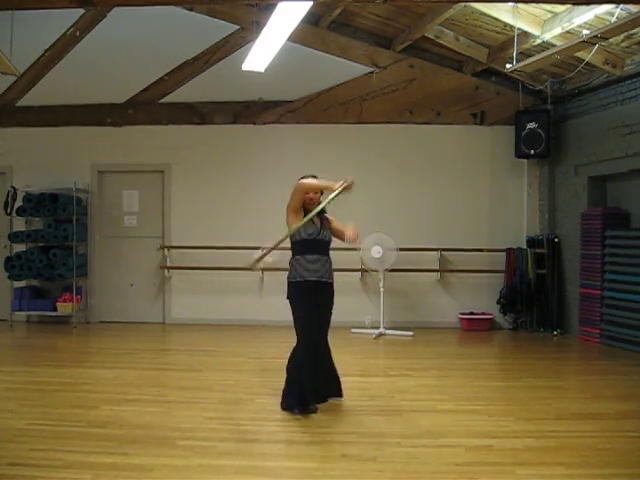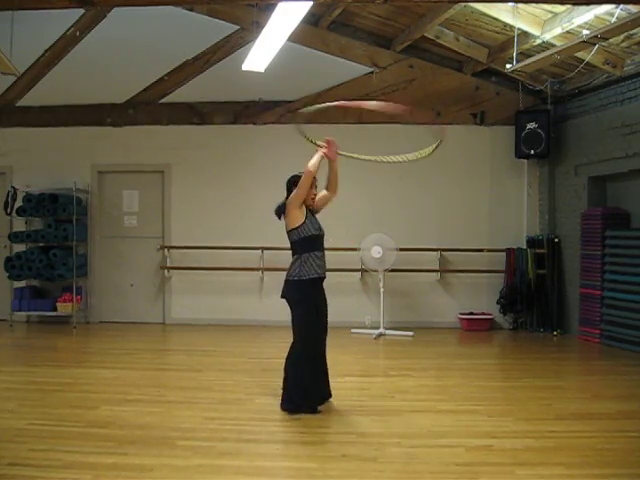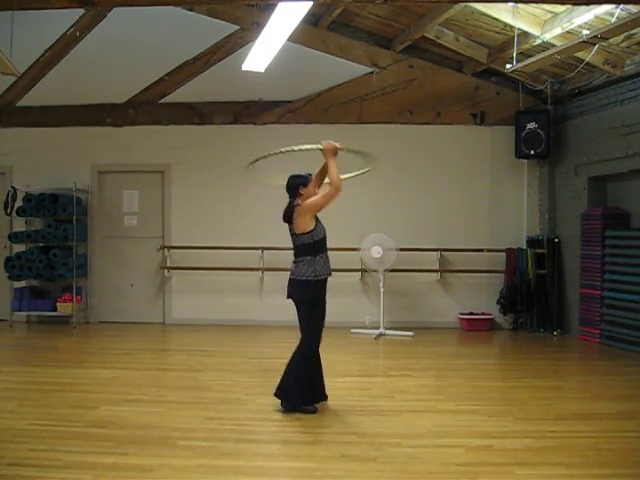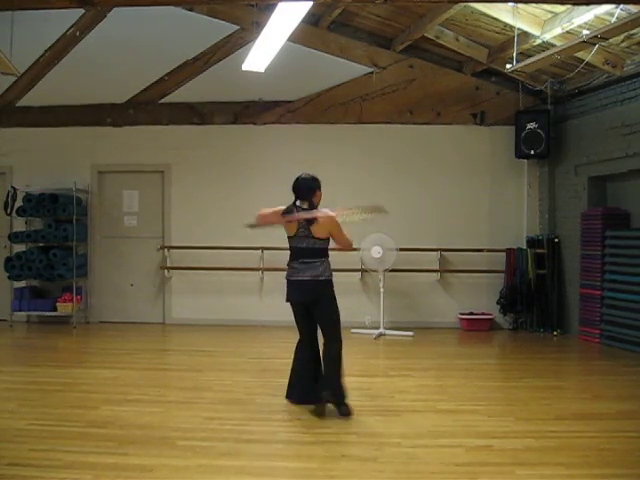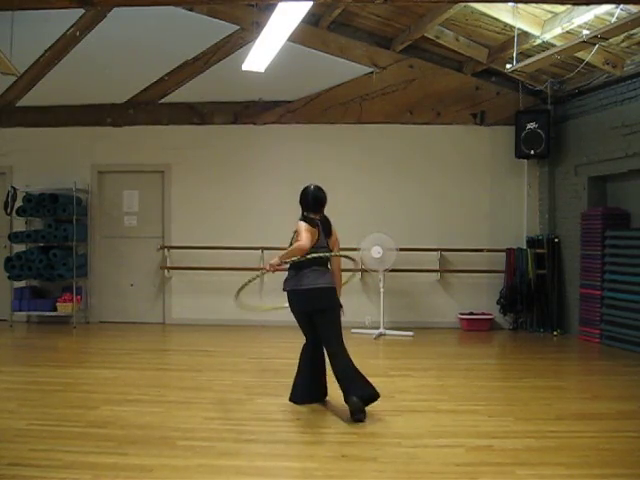
dt=0.3s
person 1, frame 1
left shoulder: (327, 220)
right shoulder: (294, 213)
left elbow: (344, 232)
right elbow: (302, 185)
left wrist: (351, 231)
right wrist: (334, 185)
left hip: (324, 286)
right hip: (300, 286)
left knee: (319, 340)
right knee: (306, 340)
left ankle: (322, 389)
right ankle: (295, 399)
person 1, frame 2
left shoulder: (308, 210)
right shoulder: (293, 207)
left elbow: (332, 190)
right elbow: (308, 174)
left wrist: (333, 159)
right wrist: (321, 155)
left hip: (313, 284)
right hip: (300, 285)
left knee: (317, 339)
right knee: (304, 341)
left ankle: (313, 394)
right ankle: (294, 400)
person 1, frame 3
left shoulder: (303, 209)
right shoulder: (304, 209)
left elbow: (318, 181)
right elbow: (335, 187)
left wrist: (329, 158)
right wrist: (331, 157)
left hip: (308, 283)
right hip: (308, 284)
left knee: (311, 339)
right knee: (309, 340)
left ankle: (308, 393)
right ankle: (292, 398)
person 1, frame 4
left shoulder: (285, 214)
right shoulder: (326, 218)
left elbow: (260, 217)
right elbow: (347, 245)
right wrist: (336, 227)
left hip: (295, 285)
right hip: (320, 285)
left knee: (307, 338)
right knee: (332, 339)
left ankle: (303, 392)
right ankle: (331, 394)
person 1, frame 5
left shoulder: (304, 226)
right shoulder: (332, 232)
left elbow: (303, 245)
right elbow: (336, 269)
left wrist: (279, 259)
right wrist: (337, 297)
left hip: (299, 293)
right hip: (324, 292)
left knee: (313, 341)
right knee: (335, 346)
left ankle: (307, 393)
right ankle: (356, 395)
